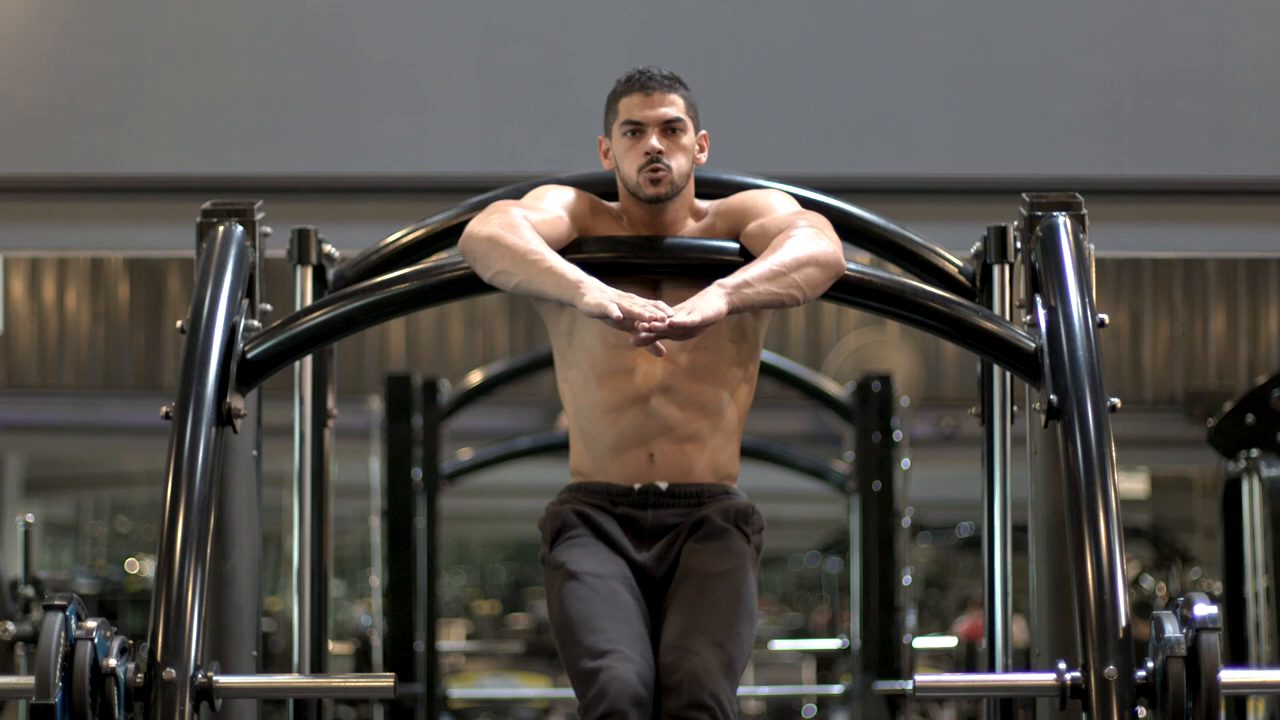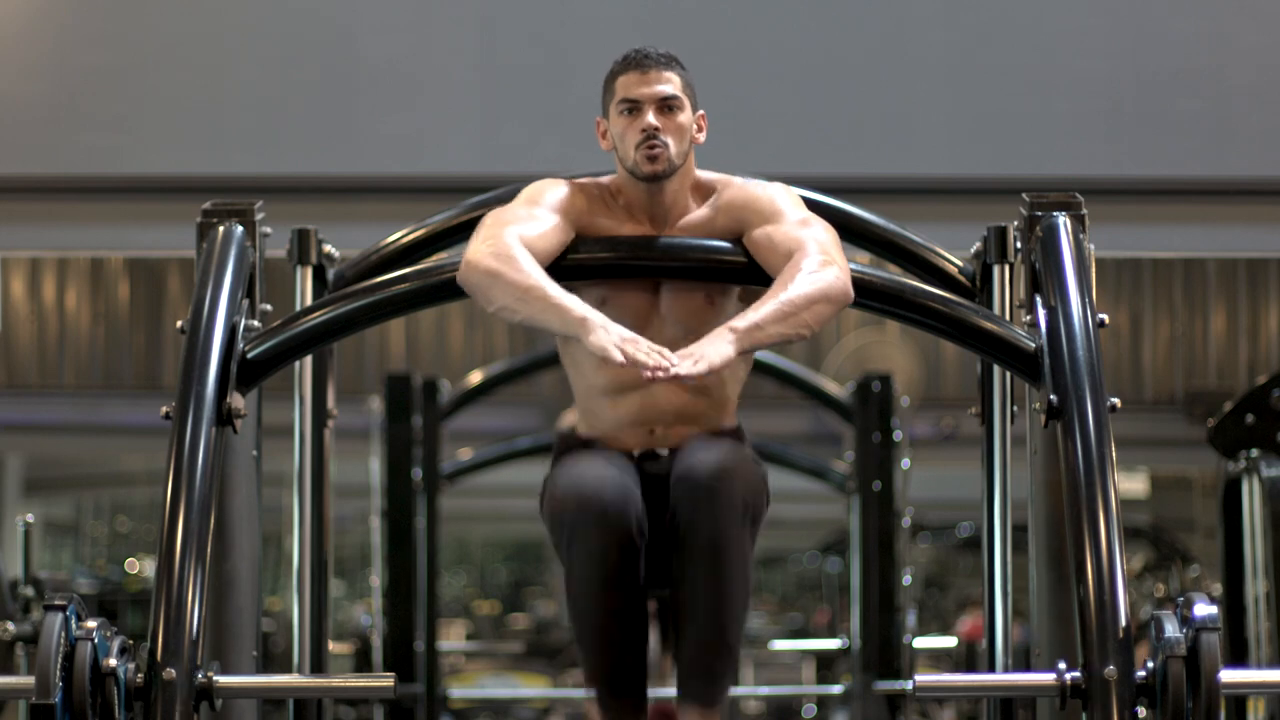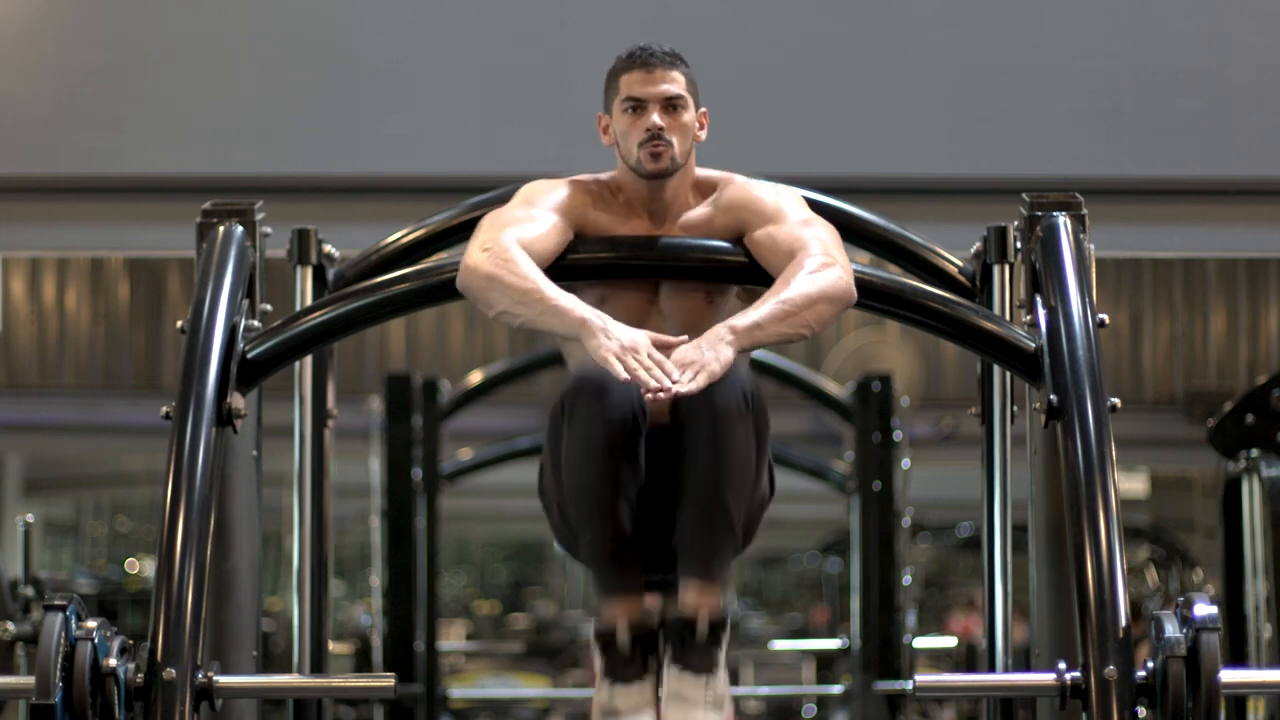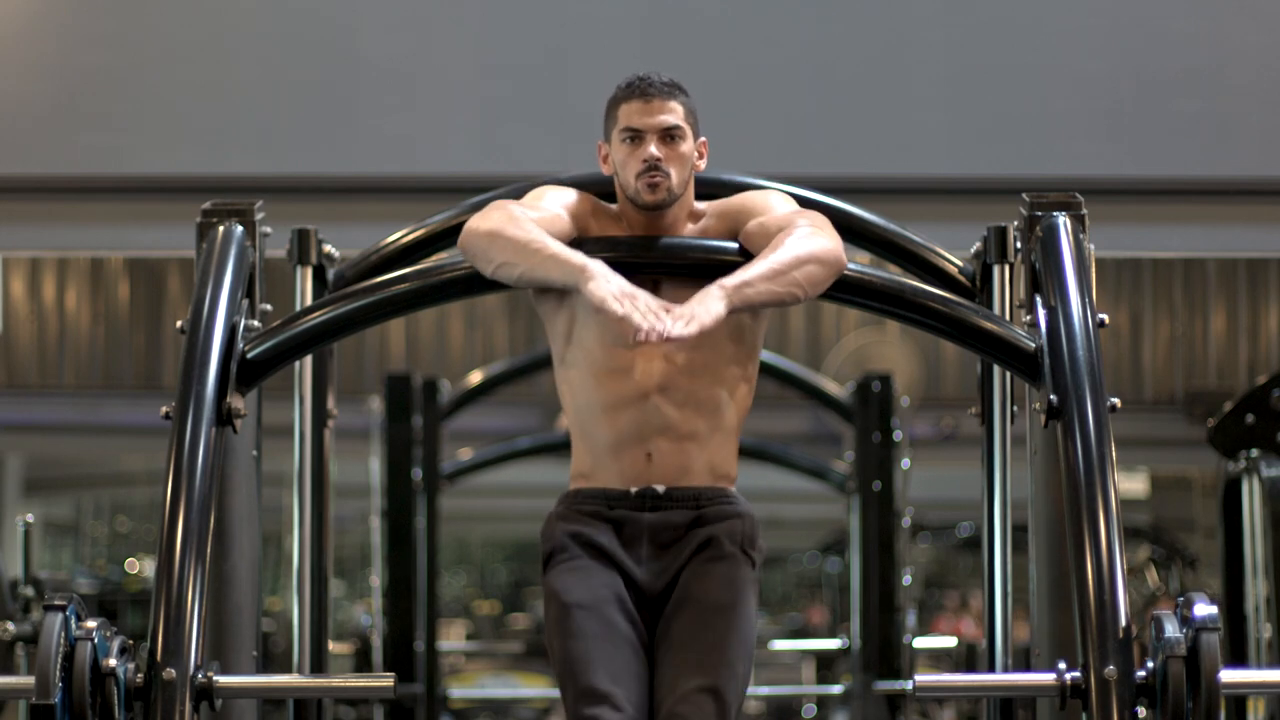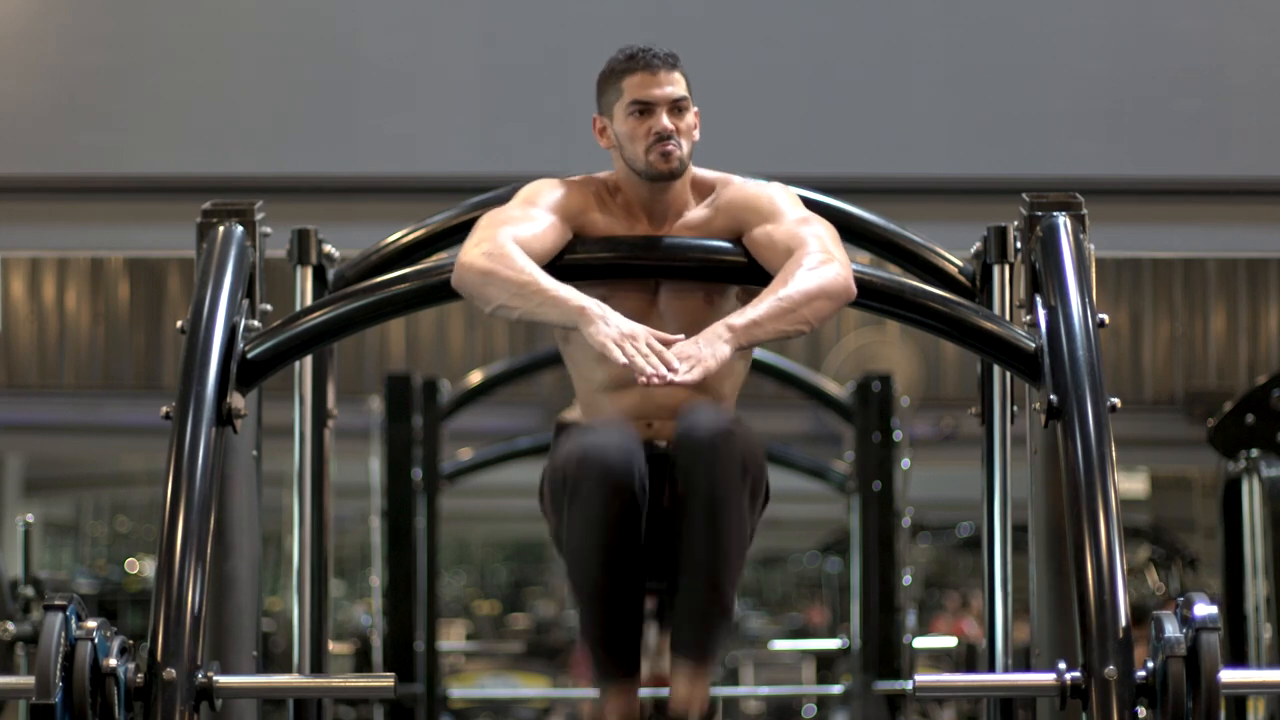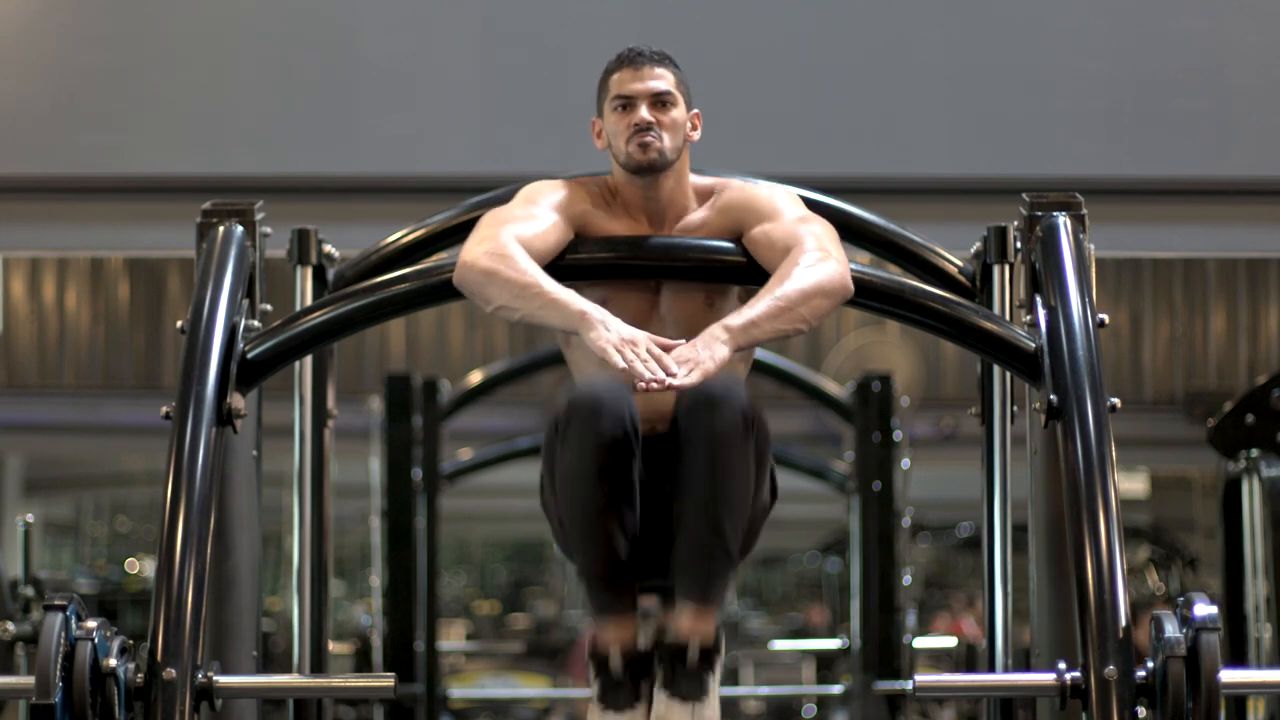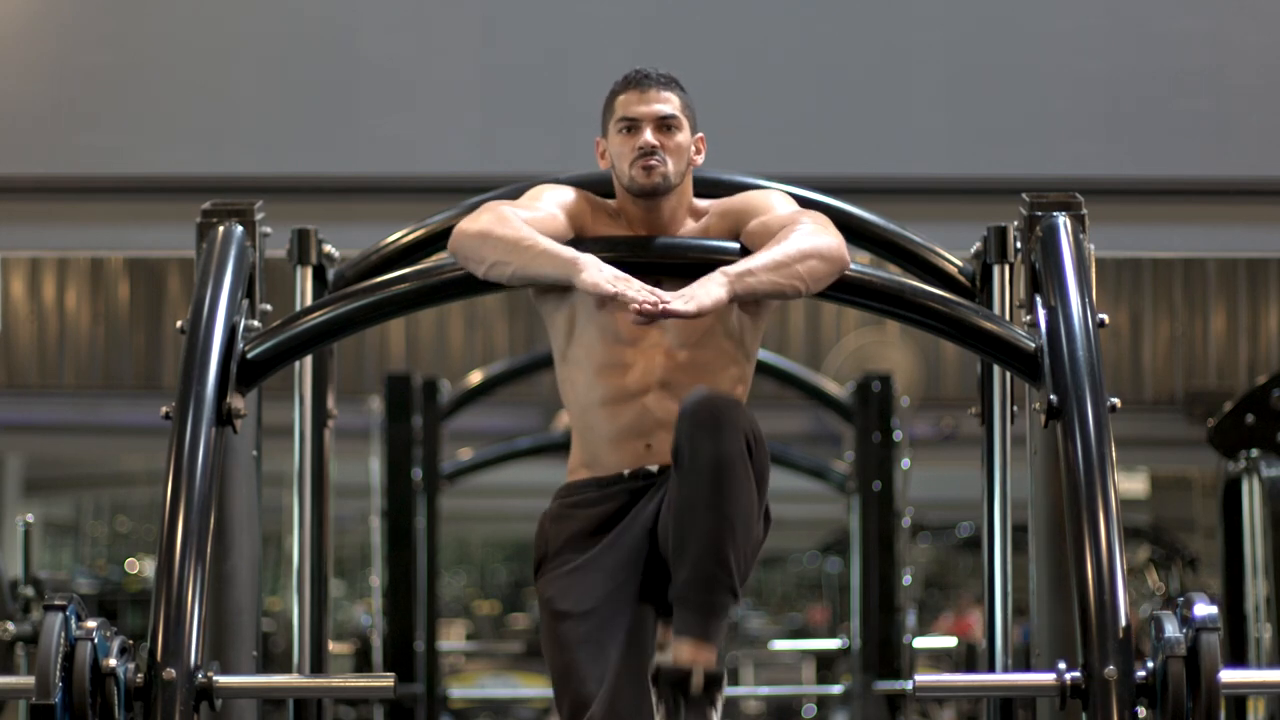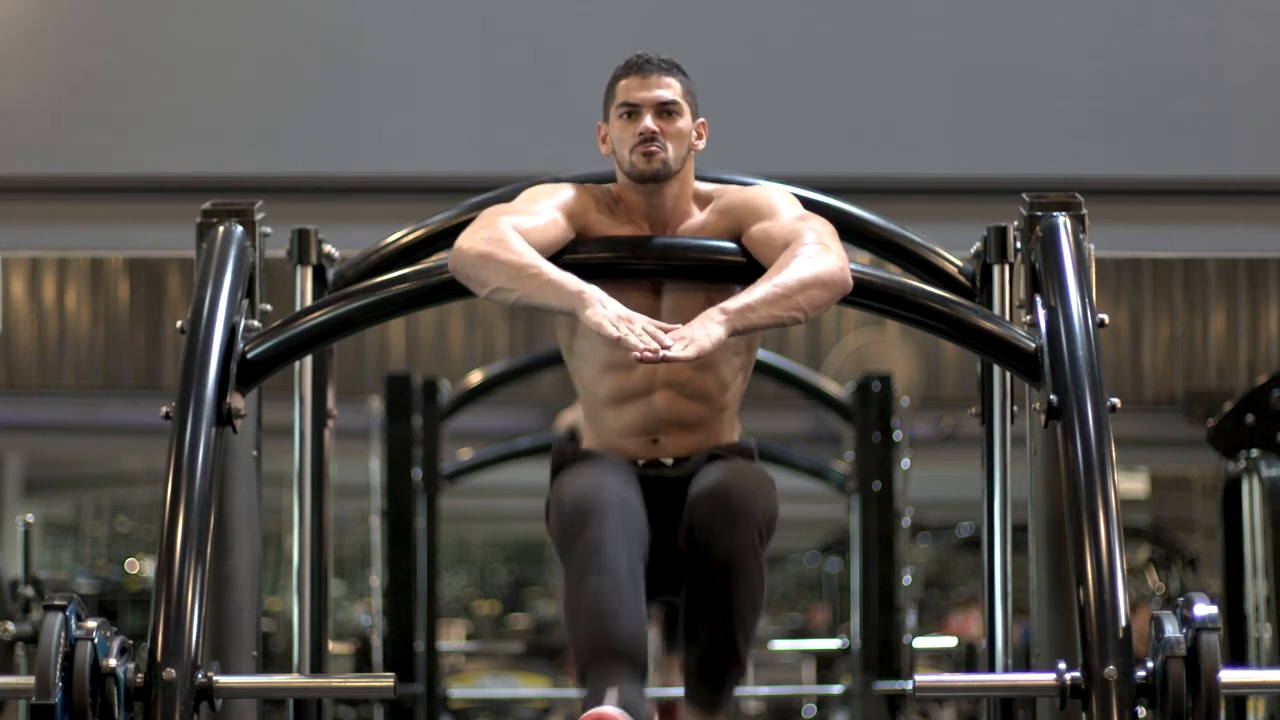
dt=0.7s
person 1, frame 1
left shoulder: (748, 217)
right shoulder: (570, 217)
left elbow: (822, 252)
right elbow: (485, 238)
left wrist: (717, 298)
right wrist: (589, 292)
left hip: (709, 523)
right hip: (594, 522)
person 1, frame 2
left shoulder: (746, 204)
right shoulder: (567, 203)
left elbow: (829, 277)
right elbow: (482, 265)
left wrist: (728, 339)
right wrist: (591, 325)
left hip: (707, 496)
right hip: (603, 500)
left knee: (713, 476)
right knee: (594, 499)
person 1, frame 3
left shoulder: (747, 202)
right shoulder: (564, 201)
left elbow: (832, 279)
right elbow: (481, 267)
left wrist: (726, 338)
right wrist: (593, 327)
left hip: (712, 493)
right hip: (597, 503)
left knee: (728, 386)
right knee: (597, 392)
left ankle: (698, 629)
right ankle: (622, 630)
person 1, frame 4
left shoulder: (742, 220)
right shoulder: (568, 218)
left elbow: (823, 250)
right elbow: (483, 234)
left wrist: (717, 298)
right wrist: (593, 276)
left hip: (710, 529)
right hip: (590, 531)
person 1, frame 5
left shoulder: (746, 204)
right shoulder: (565, 203)
left elbow: (832, 277)
right elbow: (475, 267)
left wrist: (726, 334)
right wrist: (591, 316)
left hip: (708, 472)
right hip: (599, 474)
left knee: (715, 436)
right knee: (598, 456)
person 1, frame 6
left shoulder: (745, 206)
right shoulder: (568, 206)
left elbow: (829, 274)
right elbow: (476, 265)
left wrist: (722, 335)
right wrist: (593, 321)
left hip: (710, 482)
right hip: (604, 490)
left knee: (722, 399)
right knee: (592, 406)
left ankle: (693, 639)
right ankle: (616, 645)
person 1, frame 7
left shoulder: (743, 217)
right shoulder: (569, 213)
left elbow: (826, 247)
right elbow: (473, 236)
left wrist: (719, 285)
right wrist: (586, 268)
left hip: (713, 522)
right hip: (592, 513)
left knee: (714, 417)
person 1, frame 8
left shoulder: (745, 208)
right shoulder: (571, 208)
left elbow: (829, 268)
right elbow: (473, 252)
left wrist: (719, 319)
right wrist: (588, 300)
left hip: (710, 486)
right hip: (613, 489)
left knee: (737, 496)
right knee: (596, 499)
